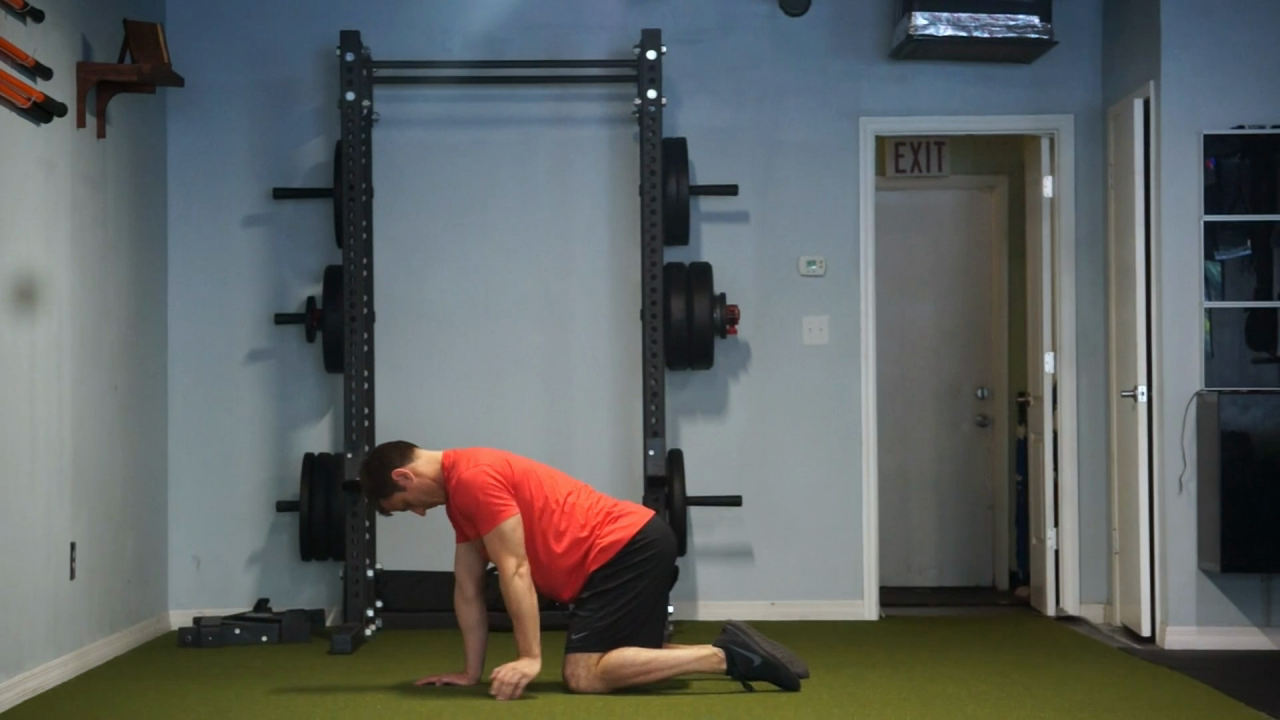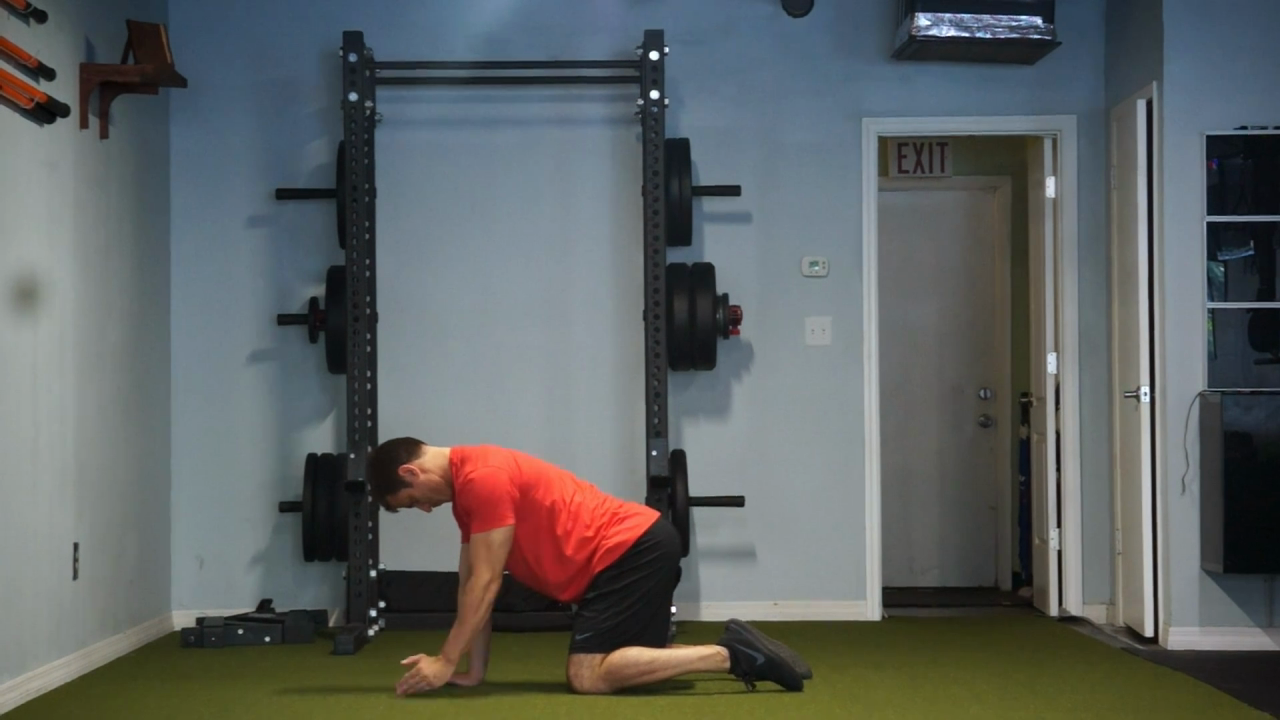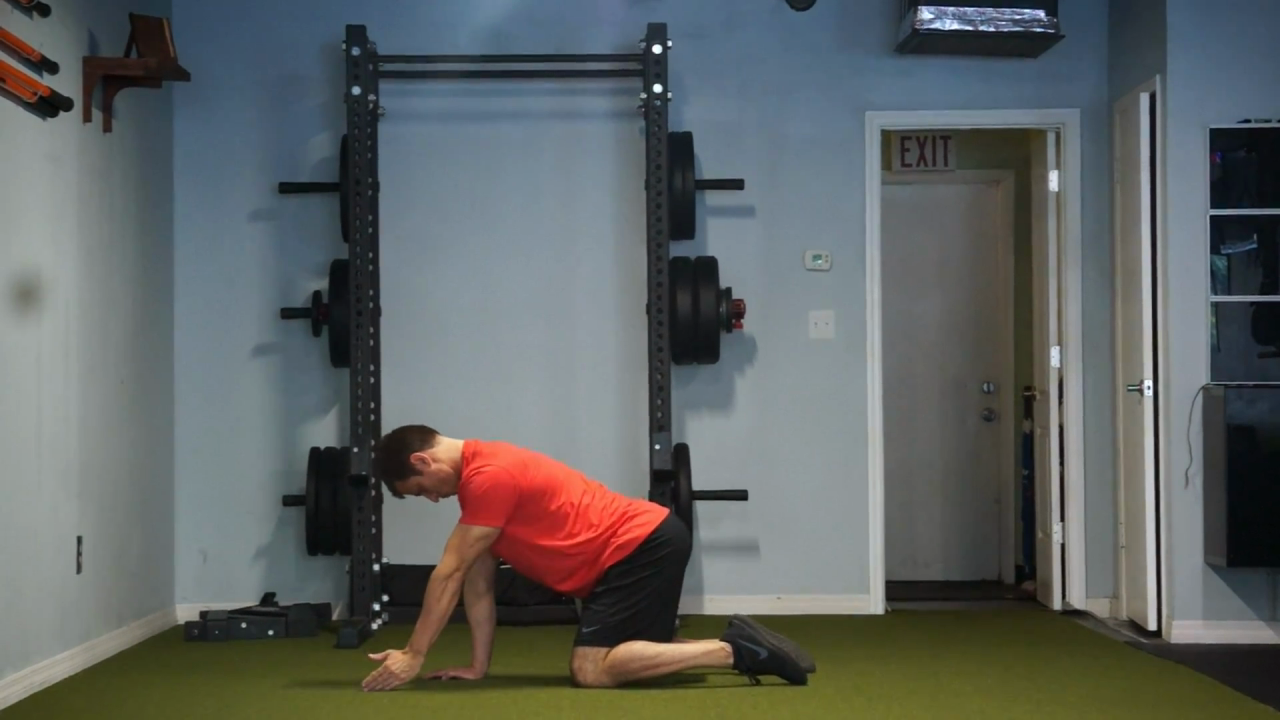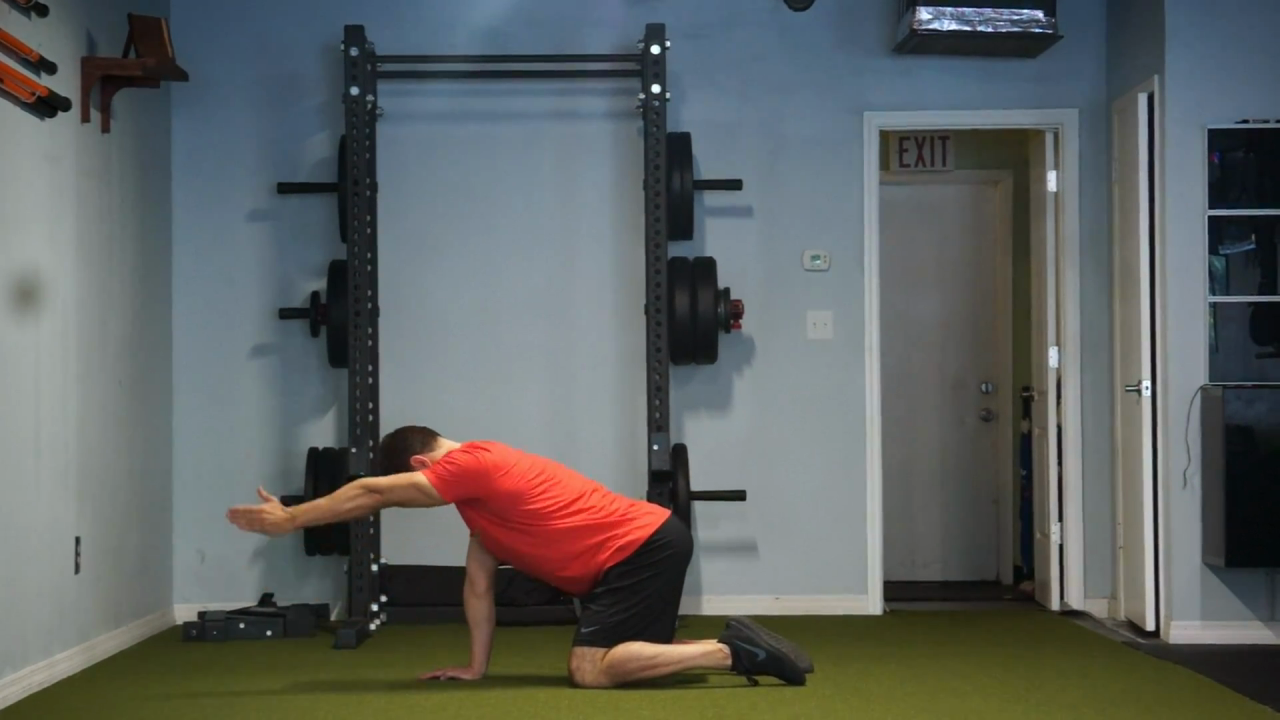
dt=1s
person 1, frame 1
left shoulder: (473, 479)
right shoulder: (459, 492)
left elbow: (514, 571)
right elbow: (468, 588)
left wrist: (529, 657)
right wrist: (471, 670)
left hip: (627, 547)
right hip: (638, 542)
left knee: (583, 673)
right knee: (621, 658)
left ankle: (726, 656)
right ankle: (730, 649)
person 1, frame 2
left shoulder: (482, 480)
right shoulder: (466, 488)
left elbow: (485, 584)
right elbow: (474, 583)
left wrist: (445, 661)
right wrist: (473, 671)
left hip: (633, 548)
right hip: (642, 544)
left knee: (587, 675)
right knee: (619, 660)
left ankle: (730, 654)
right ankle: (735, 650)
person 1, frame 3
left shoulder: (487, 476)
right shoulder: (481, 474)
left elbow: (450, 573)
right elbow: (477, 582)
left wrist: (414, 654)
right wrist: (477, 665)
left hip: (644, 545)
right hip: (651, 541)
left knee: (591, 668)
right knee: (622, 653)
left ankle: (734, 650)
right ankle: (741, 645)
person 1, frame 4
left shoulder: (472, 466)
right shoulder: (477, 487)
left elbow: (370, 493)
right elbow: (478, 585)
left wrist: (288, 518)
right wrist: (475, 665)
left hip: (646, 546)
right hip: (650, 544)
left knee: (589, 668)
right knee: (609, 657)
left ankle: (733, 651)
right ankle: (735, 644)
